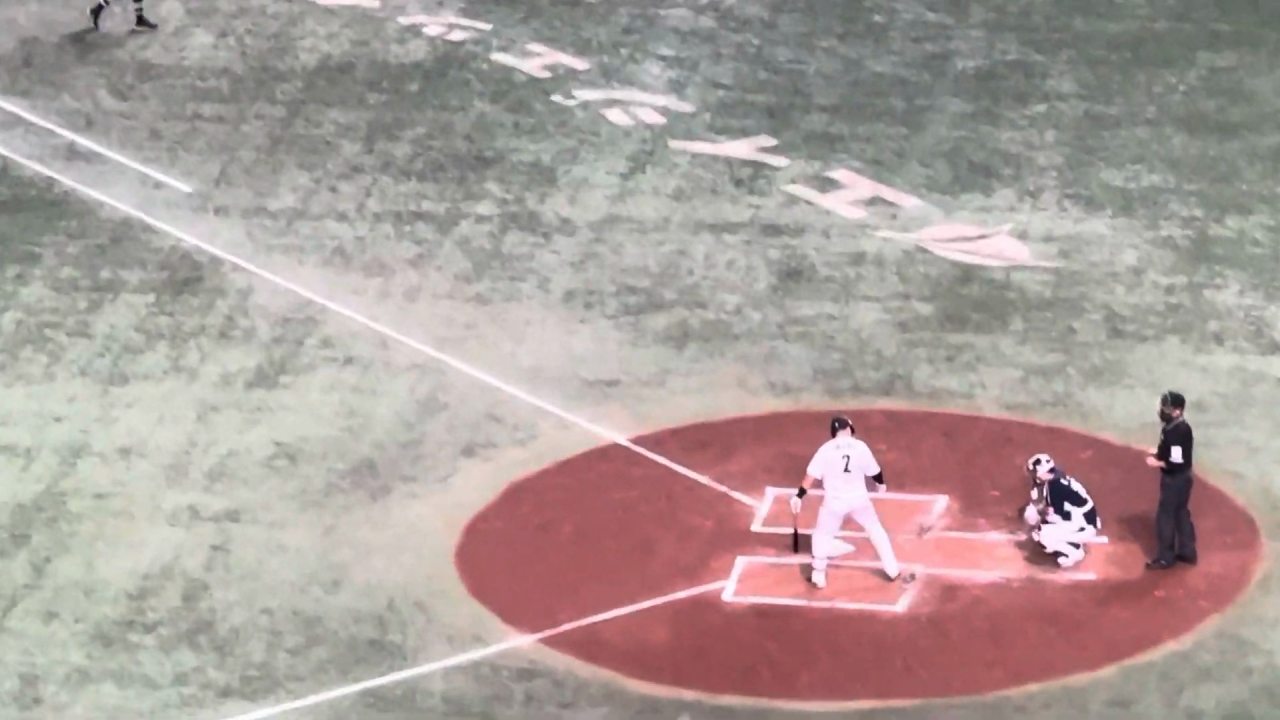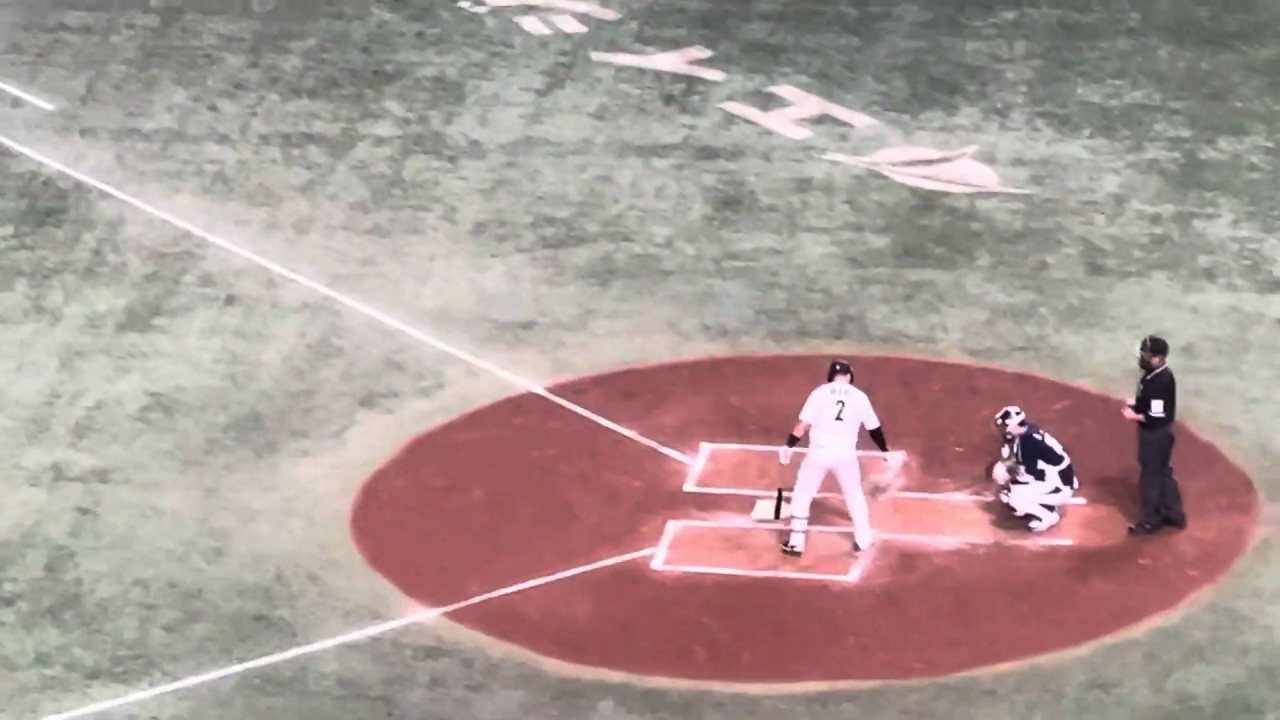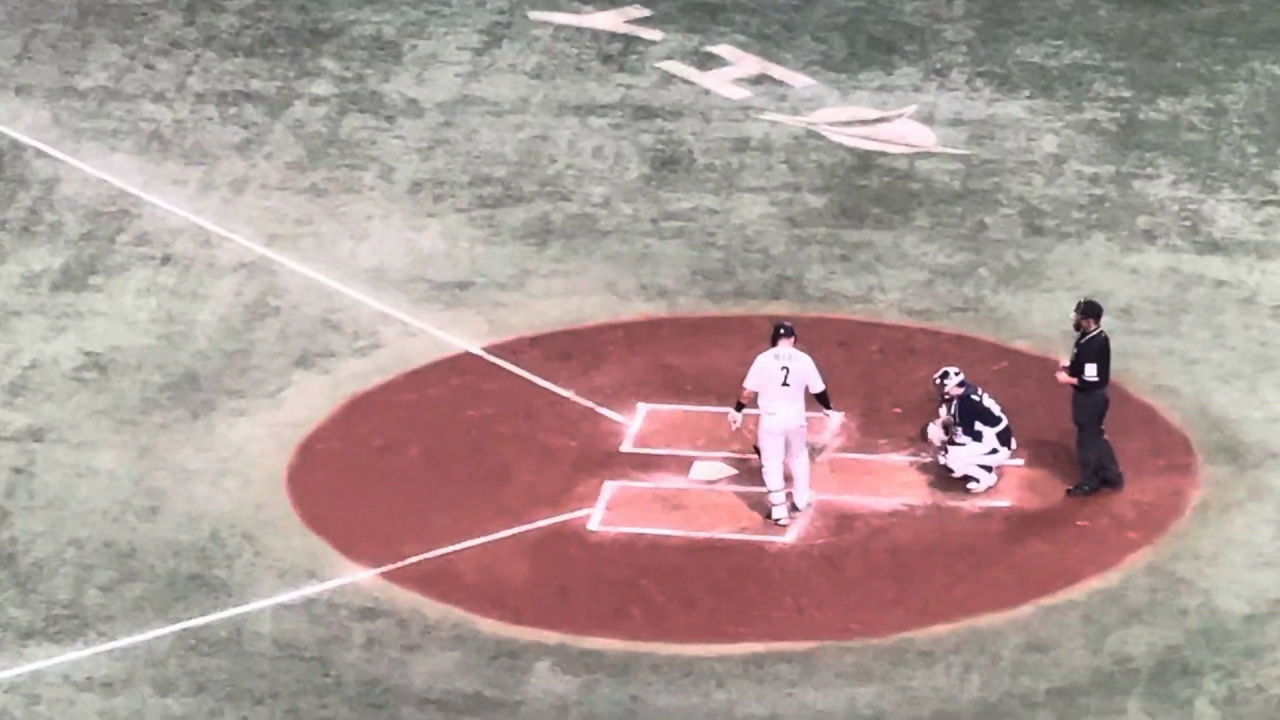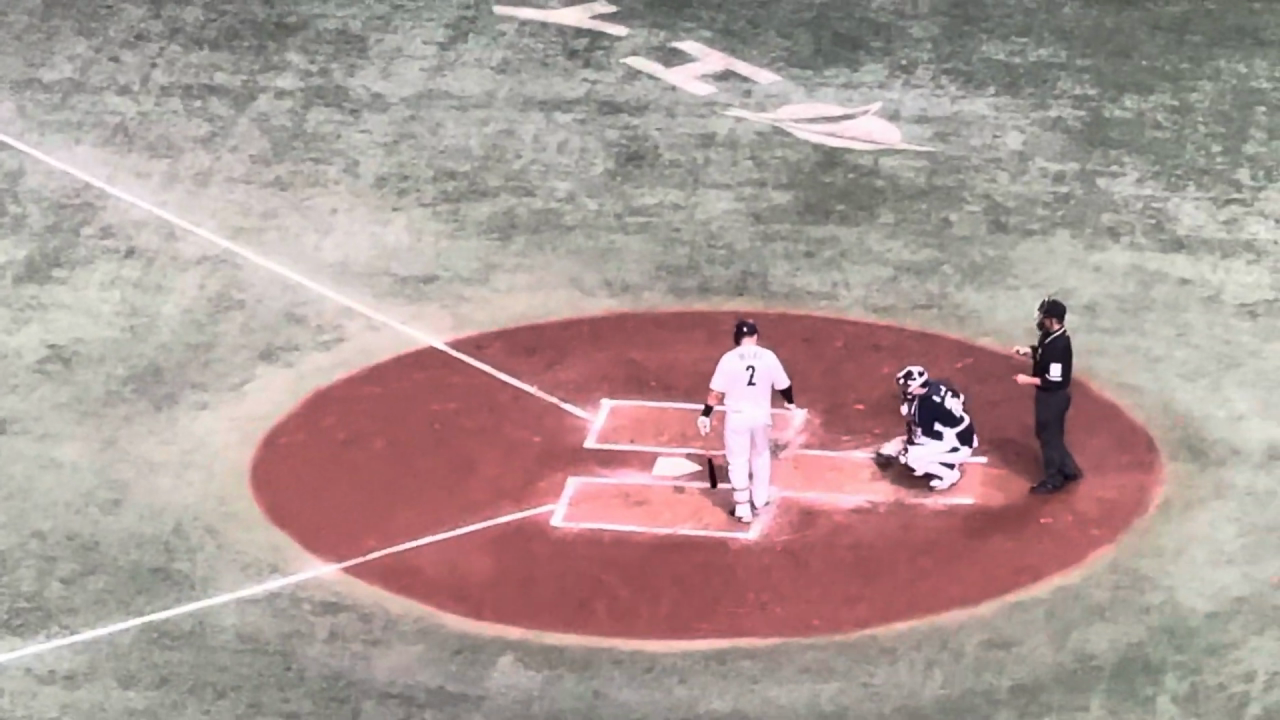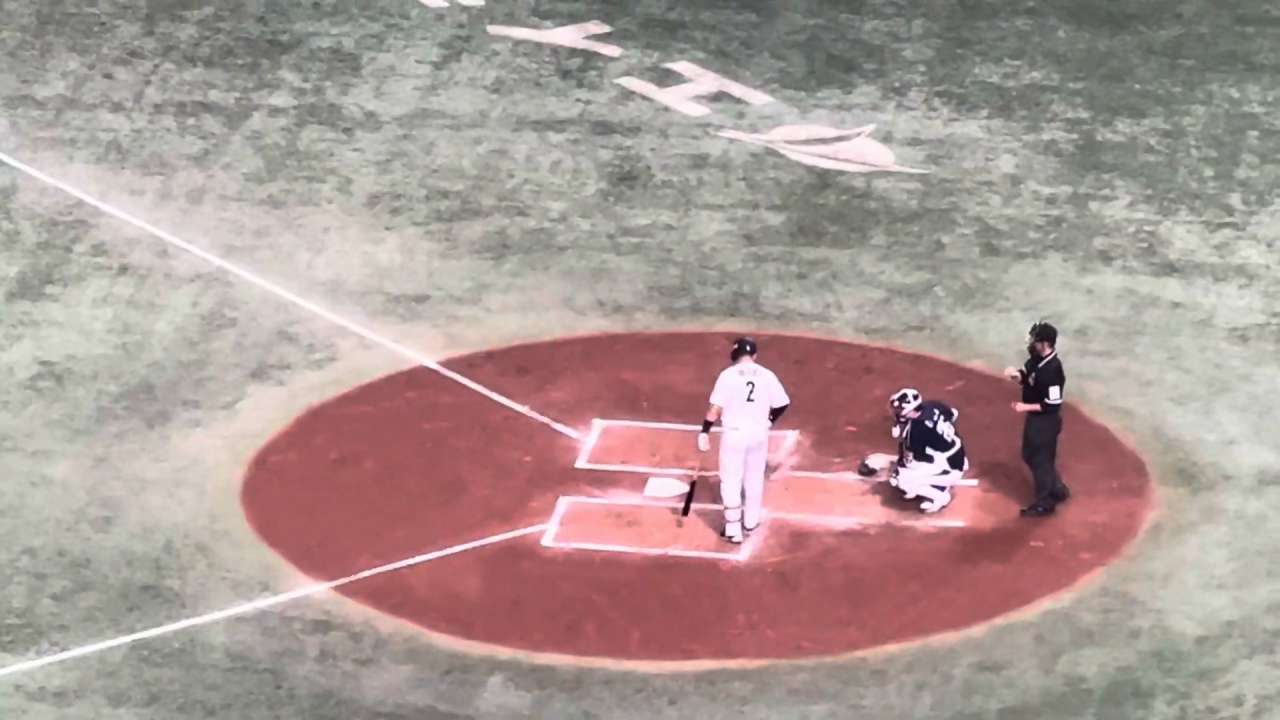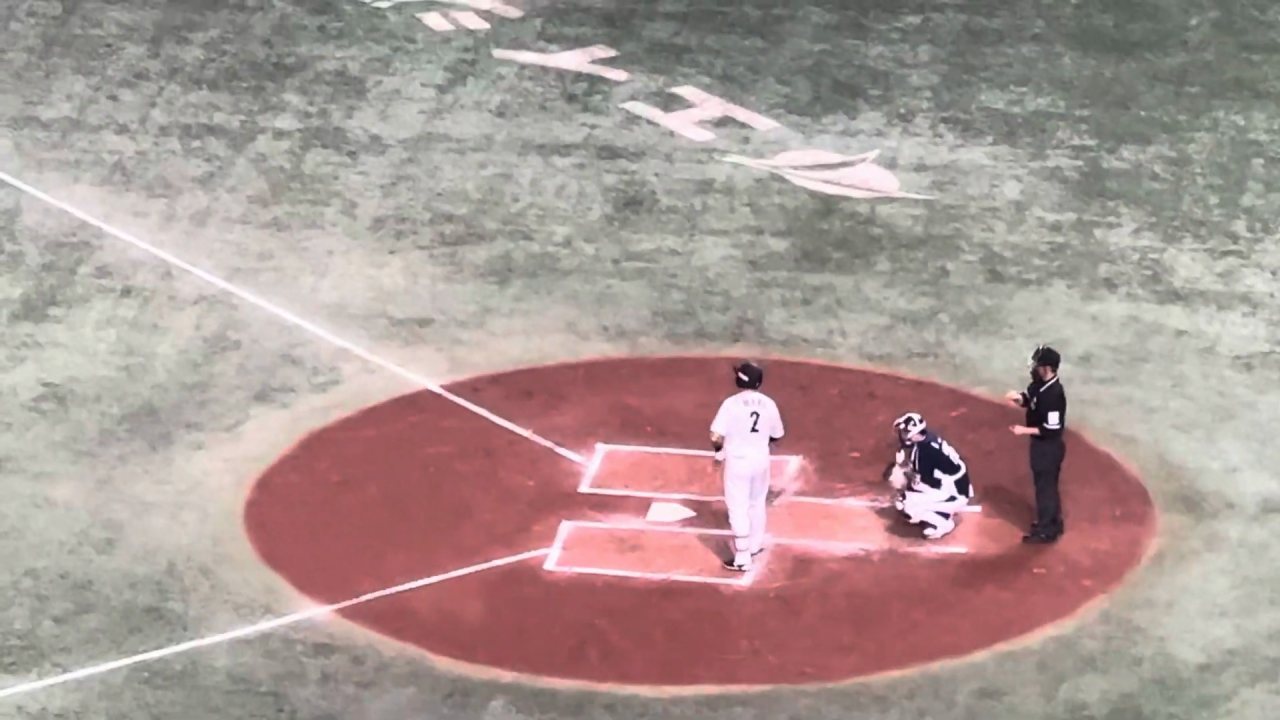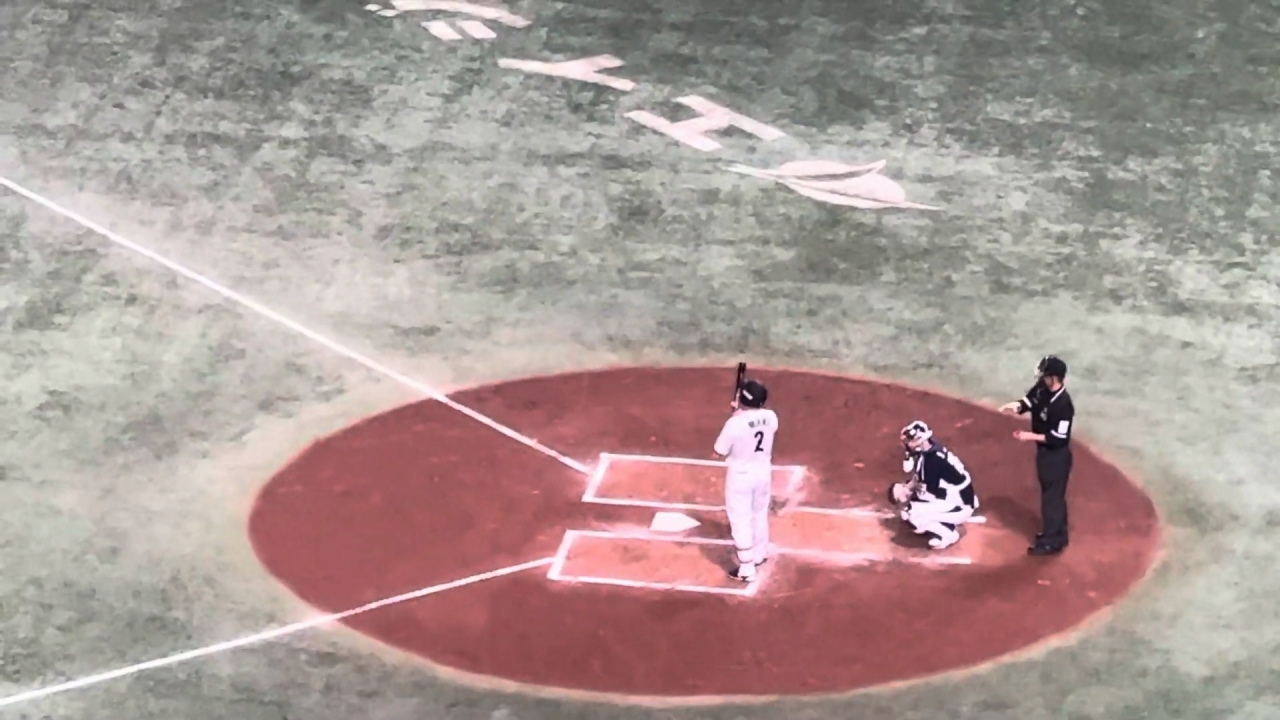
dt=0.4s
person 1, frame 1
left shoulder: (826, 449)
right shoulder: (861, 446)
left elbow: (811, 476)
right elbow: (874, 472)
left wrist: (798, 496)
right wrist: (881, 484)
left hip: (835, 501)
right hip: (859, 498)
left knee: (822, 537)
right knee: (875, 530)
left ankle: (819, 577)
right ankle: (892, 570)
person 1, frame 2
left shoulder: (820, 393)
right shoulder: (859, 396)
left elbow: (804, 423)
right elbow: (874, 427)
left wrist: (789, 445)
right wrist: (884, 450)
left hip: (819, 452)
right hip: (845, 454)
left knee: (802, 493)
right knee: (854, 494)
left ankle: (796, 542)
right ankle: (863, 540)
person 1, frame 3
left shoulder: (764, 359)
right shoulder: (804, 359)
left elbow: (748, 391)
right elbow: (818, 390)
left wrist: (737, 411)
right wrist: (829, 409)
left hip: (771, 418)
right hip: (795, 418)
left knee: (772, 464)
right knee: (799, 456)
left ankle: (779, 512)
right ankle: (801, 501)
person 1, frame 4
left shoulder: (729, 358)
right shoulder: (769, 356)
left elbow: (716, 392)
right elbow: (783, 385)
left wrist: (705, 415)
right wrist: (790, 403)
left hip: (737, 417)
right hip: (762, 415)
left knee: (738, 462)
right knee: (761, 456)
left ankle: (743, 510)
right ankle: (759, 500)
person 1, frame 5
left shoulder: (728, 375)
right shoulder: (767, 375)
left elbow: (715, 408)
right elbow: (782, 403)
left wrist: (704, 432)
right wrist: (769, 420)
left hip: (734, 434)
right hip: (758, 433)
left knee: (731, 481)
right knee: (755, 478)
left ankle: (733, 530)
right ankle: (751, 522)
person 1, frame 6
left shoulder: (731, 404)
right shoulder: (769, 404)
left elbow: (716, 436)
right elbow: (777, 436)
left wrist: (719, 450)
left hip: (738, 462)
right hip: (761, 460)
left knee: (738, 510)
right knee: (757, 504)
left ankle: (742, 559)
right ankle: (754, 546)
person 1, frame 7
left shoulder: (735, 423)
right shoulder: (771, 418)
left elbow: (719, 453)
right wrist: (742, 413)
left hip: (740, 476)
right hip: (763, 474)
left knee: (740, 522)
right knee: (759, 515)
left ankle: (746, 569)
right ankle: (758, 556)
person 2, frame 1
left shoulder: (1175, 432)
right shoulder: (1181, 427)
left elbow: (1175, 463)
left wrist: (1156, 463)
right wrist: (1159, 452)
left hip: (1175, 479)
right hip: (1181, 477)
left knee: (1165, 516)
right knee: (1181, 514)
left ankle: (1165, 557)
right ankle: (1187, 552)
person 2, frame 2
left shoulder: (1157, 382)
right shoulder: (1162, 374)
left elbow: (1155, 417)
left wrist: (1134, 416)
right wrist: (1137, 403)
left hip: (1154, 434)
right hip: (1161, 432)
left knee: (1150, 477)
right knee: (1163, 473)
left ankle: (1150, 521)
right ankle: (1175, 515)
person 2, frame 3
left shoulder: (1090, 346)
right shoulder: (1098, 337)
left elbow: (1089, 380)
left wrist: (1067, 379)
right wrist: (1071, 364)
left hip: (1089, 397)
right hip: (1096, 395)
left knee: (1087, 440)
right knee: (1096, 436)
left ankle: (1089, 483)
right ankle: (1112, 476)
person 2, frame 4
left shoulder: (1057, 346)
right shoulder: (1051, 335)
left elbow: (1053, 380)
right elbow: (1041, 352)
left wrist: (1028, 380)
right wrist: (1027, 351)
left hip: (1053, 397)
right hip: (1050, 396)
left knee: (1050, 438)
right knee: (1046, 434)
left ankle: (1053, 480)
right ankle: (1069, 470)
person 2, frame 5
left shoulder: (1051, 369)
right shoulder: (1037, 358)
left elbow: (1053, 404)
right elbow: (1025, 376)
left wrist: (1025, 407)
right wrist: (1016, 374)
left hip: (1045, 421)
right hip: (1034, 418)
left knee: (1042, 461)
right knee: (1030, 456)
left ankle: (1044, 503)
right ankle: (1056, 490)
person 2, frame 6
left shoulder: (1052, 394)
right shoulder: (1039, 382)
left elbow: (1052, 429)
right elbow: (1028, 400)
left wrist: (1024, 430)
right wrist: (1018, 397)
left hip: (1049, 446)
right hip: (1040, 443)
left knee: (1045, 487)
right knee: (1044, 485)
left ankle: (1046, 530)
right ankle: (1053, 523)
person 2, frame 7
left shoulder: (1062, 404)
right shoulder: (1041, 390)
left elbow: (1058, 438)
right elbow: (1026, 403)
left wrist: (1029, 436)
right wrist: (1016, 406)
left hip: (1056, 456)
right hip: (1045, 452)
left knee: (1052, 497)
right knee: (1052, 495)
left ankle: (1051, 542)
right ankle: (1058, 534)
